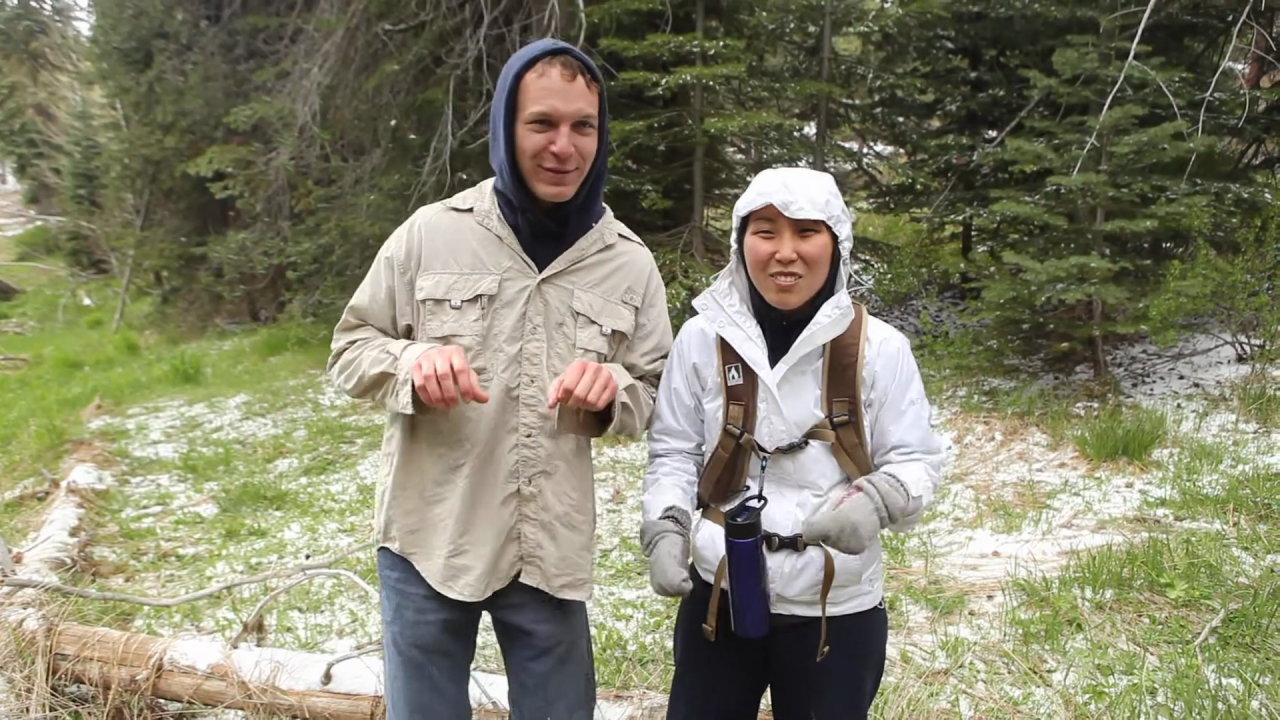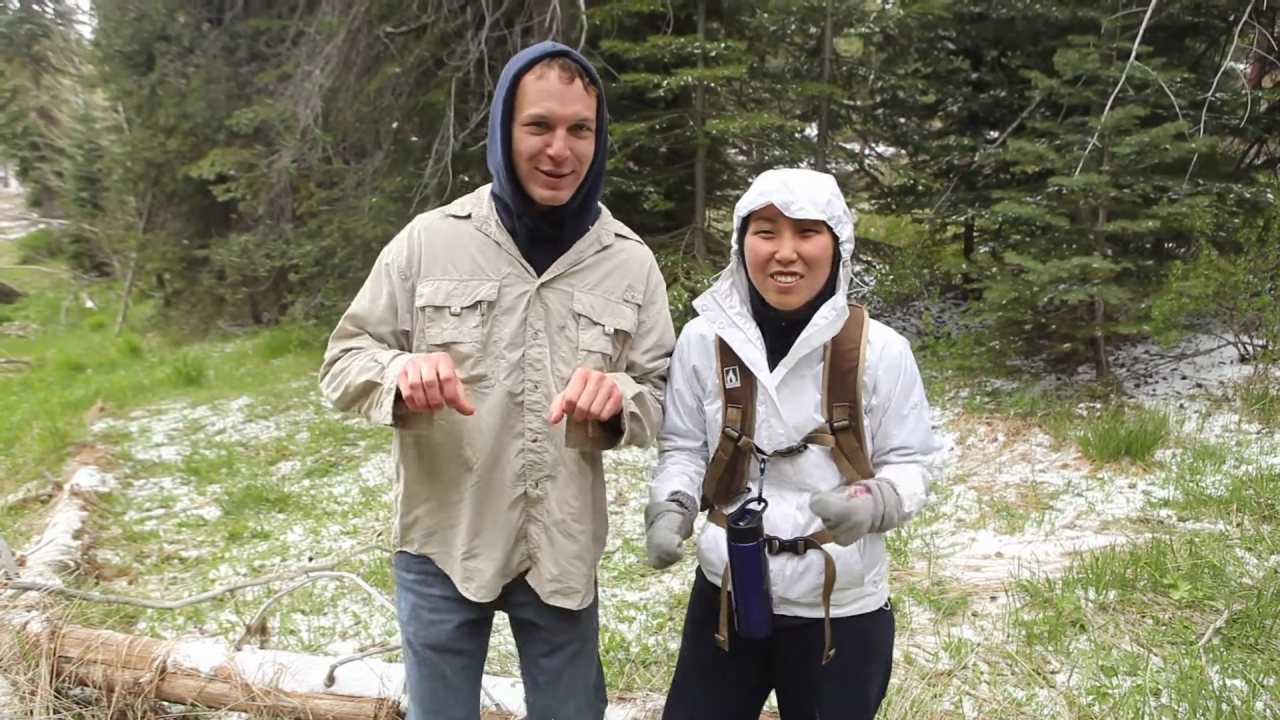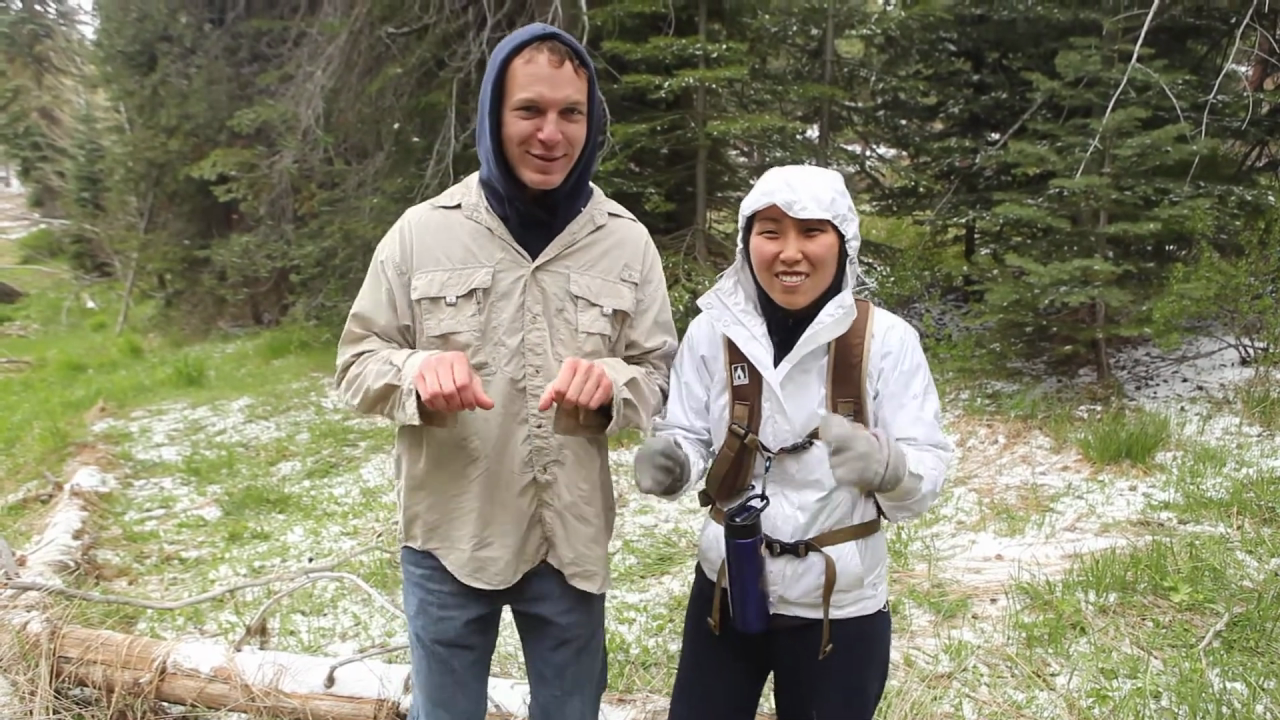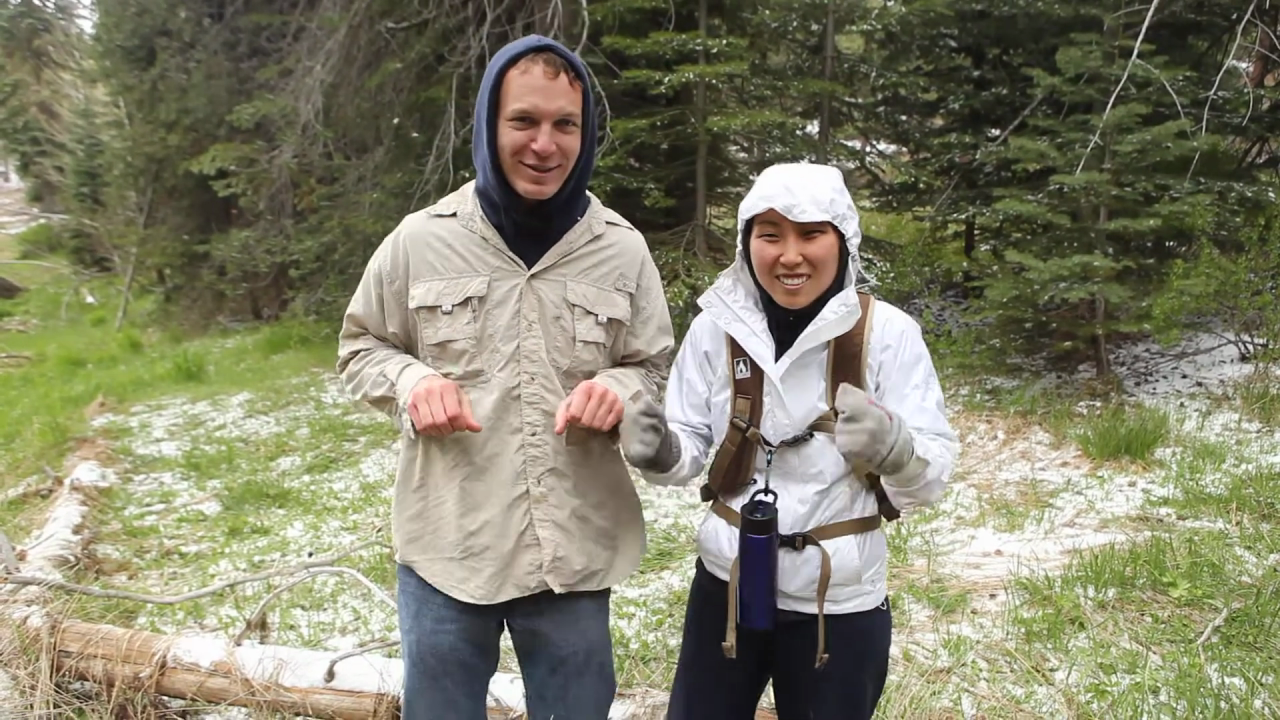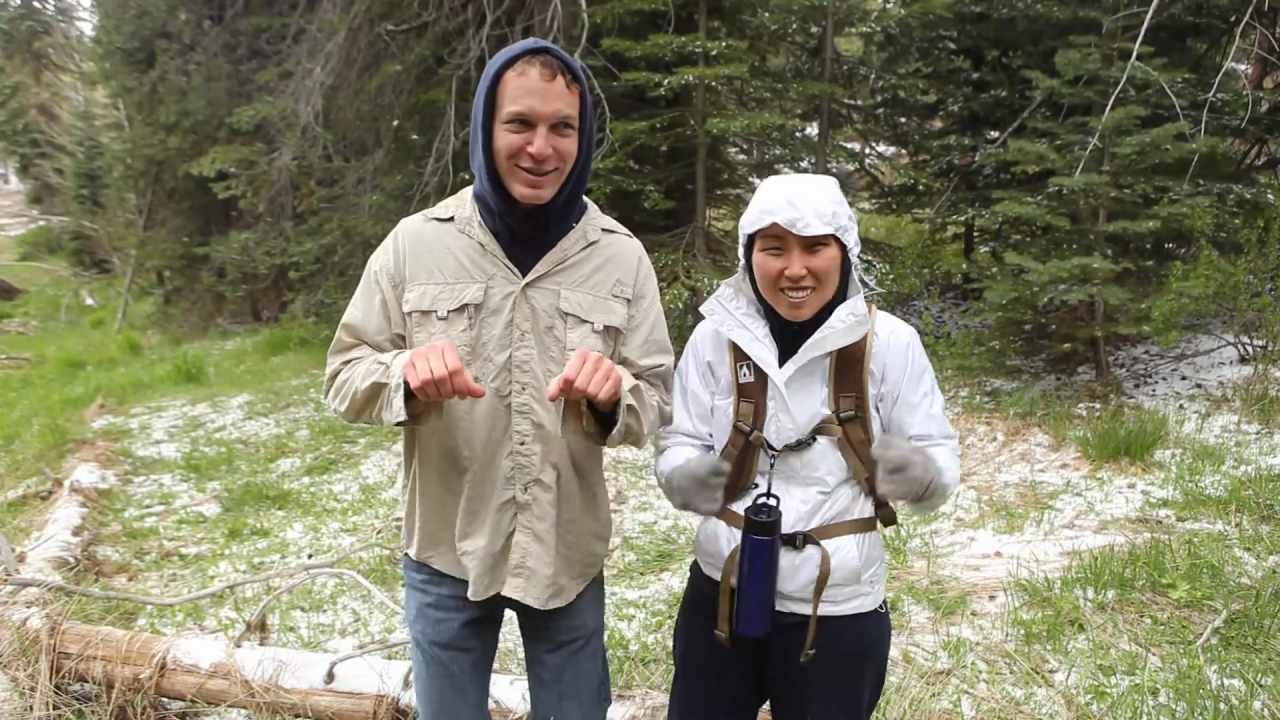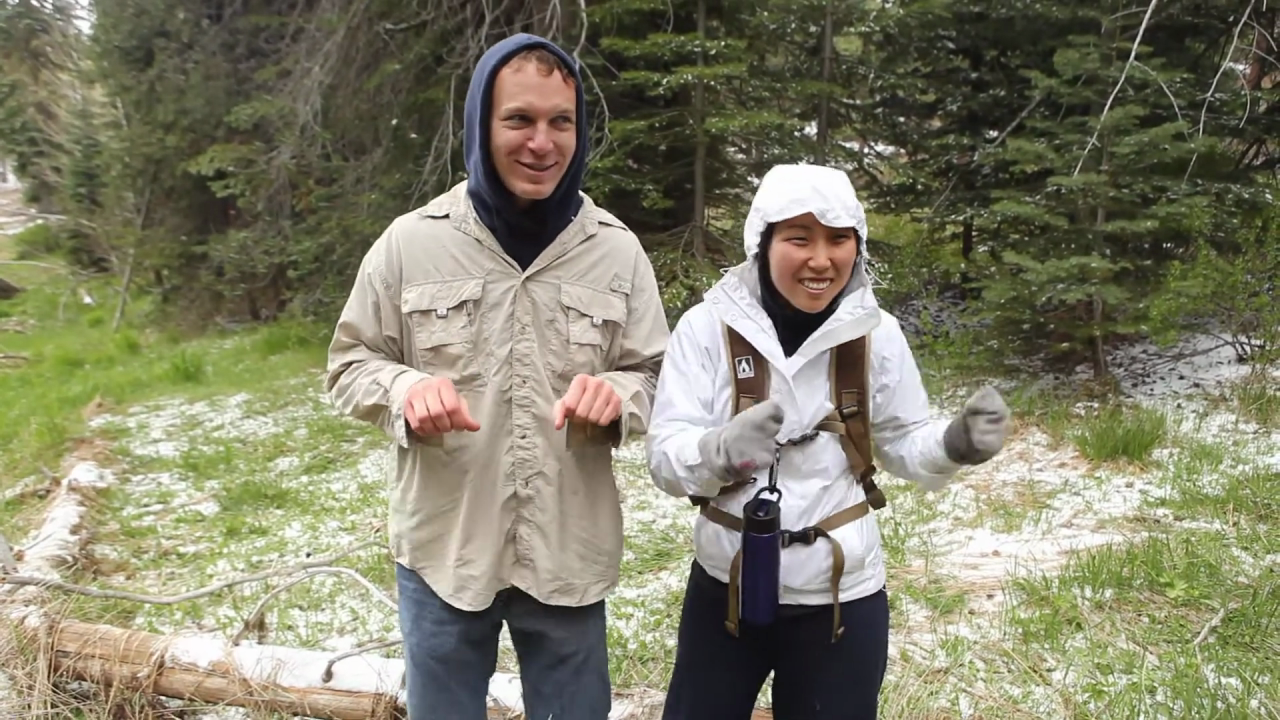
dt=0.3s
person 1, frame 1
left shoulder: (630, 264)
right shoulder: (430, 233)
left elbow: (652, 391)
right elbow: (350, 348)
left wrist: (610, 390)
right wrist: (412, 359)
left hip: (551, 549)
right hip: (427, 539)
person 1, frame 2
left shoulder: (631, 262)
right shoulder: (429, 241)
left elbow: (658, 398)
right elbow: (343, 364)
left wrist: (617, 400)
right wrist: (400, 372)
left hip: (564, 547)
right hip: (442, 542)
person 1, frame 3
left shoulder: (625, 242)
right shoulder: (422, 232)
left elbow: (659, 375)
right elbow: (356, 367)
left wrist: (609, 384)
right wrist: (417, 369)
left hip: (571, 538)
right hip: (449, 535)
person 1, frame 4
left shoulder: (622, 250)
right shoulder: (418, 241)
left elbow: (655, 370)
right elbow: (360, 351)
left wrist: (618, 392)
right wrist: (411, 381)
left hip: (575, 554)
right hip: (443, 549)
person 1, frame 5
left shoulder: (621, 257)
right shoulder: (414, 244)
left elbow: (654, 403)
right elbow: (344, 378)
left wrist: (614, 393)
right wrist: (405, 374)
left hip: (568, 551)
right hip: (446, 548)
person 1, frame 6
left shoulder: (615, 249)
right shoulder: (410, 243)
left elbow: (654, 374)
right elbow: (351, 364)
left wrist: (617, 393)
right wrist: (404, 387)
left hip: (567, 555)
right hip: (444, 553)
person 2, frame 1
left shoulder: (877, 347)
right shoulder: (703, 336)
left elbow: (916, 461)
right elbow: (674, 452)
left wrist: (875, 501)
right wrist: (665, 527)
left hip: (837, 606)
right hip: (721, 593)
person 2, frame 2
left shoulder: (878, 349)
right shoulder: (706, 337)
left elbow: (914, 464)
left wrist: (873, 500)
right wrist: (669, 507)
left hip: (842, 608)
right hip: (728, 595)
person 2, frame 3
left shoulder: (886, 340)
right shoulder: (713, 332)
left elbow: (927, 470)
right elbow: (686, 435)
left wrist: (883, 462)
right wrist: (668, 462)
left hip: (841, 607)
right hip: (727, 590)
person 2, frame 4
left shoulder: (887, 333)
right shoulder: (716, 327)
left elbow: (933, 468)
right elbow: (689, 439)
left wrist: (890, 444)
right wrist: (657, 447)
left hip: (840, 601)
right hip: (726, 585)
person 2, frame 5
left shoulder: (887, 342)
right shoulder: (716, 336)
left elbow: (935, 453)
right elbow: (682, 446)
left wrist: (921, 475)
right wrist: (685, 478)
left hip: (840, 604)
right hip: (724, 589)
person 2, frame 6
left shoulder: (875, 331)
right shoulder: (708, 327)
left elbow: (902, 446)
right elbow: (667, 455)
left wrist: (958, 442)
right wrist: (725, 450)
left hip: (841, 594)
right hip: (727, 586)
